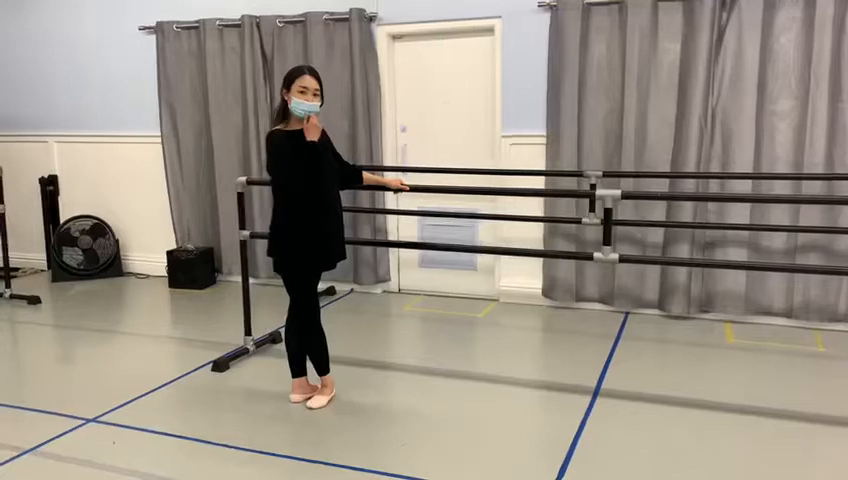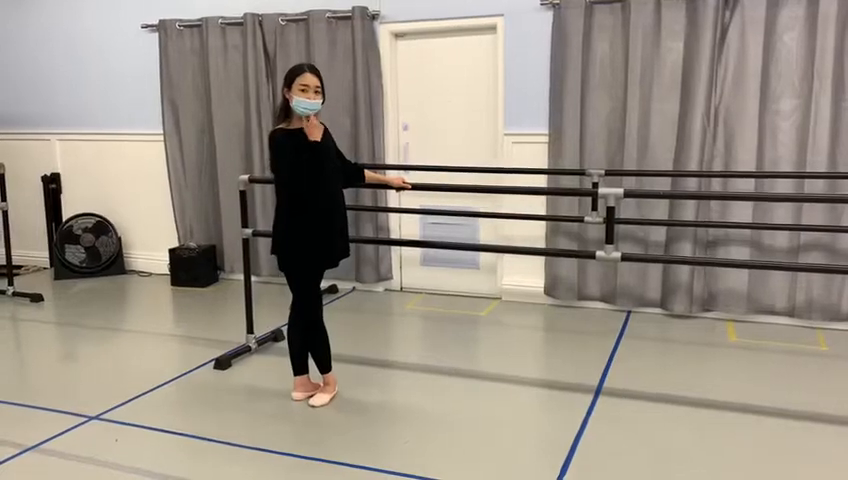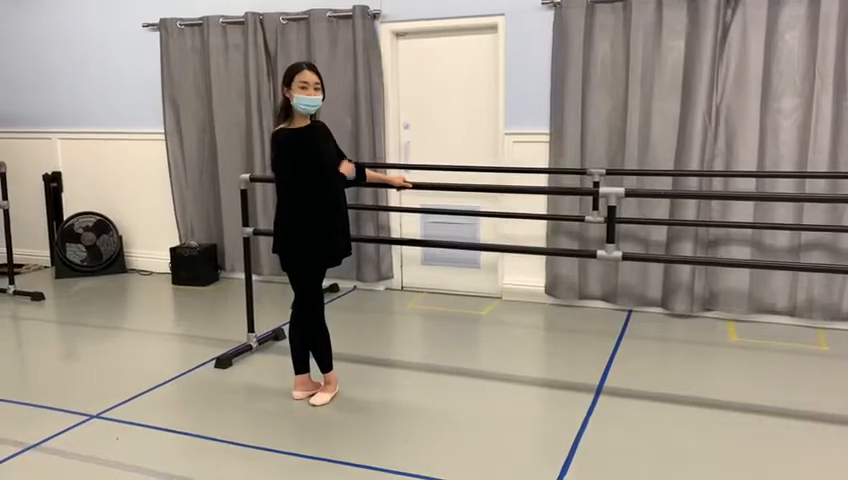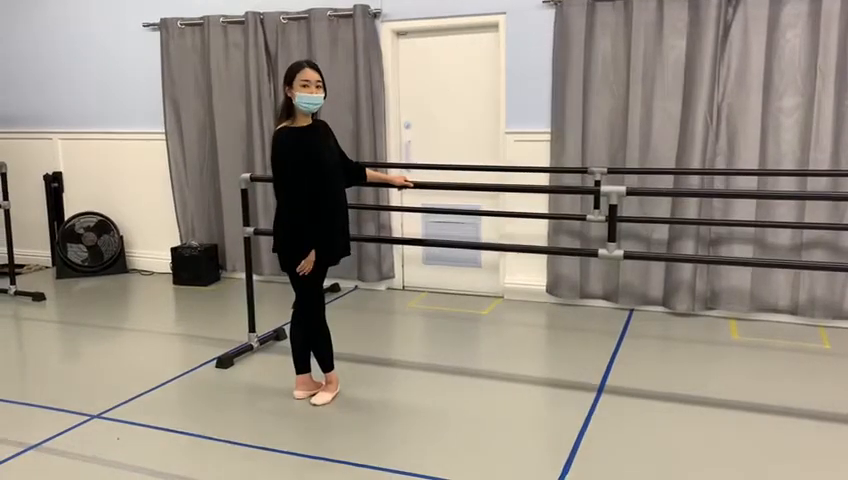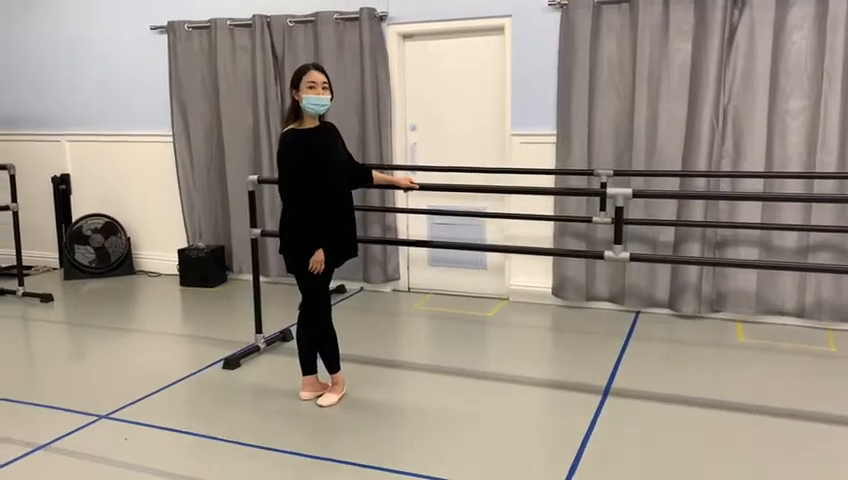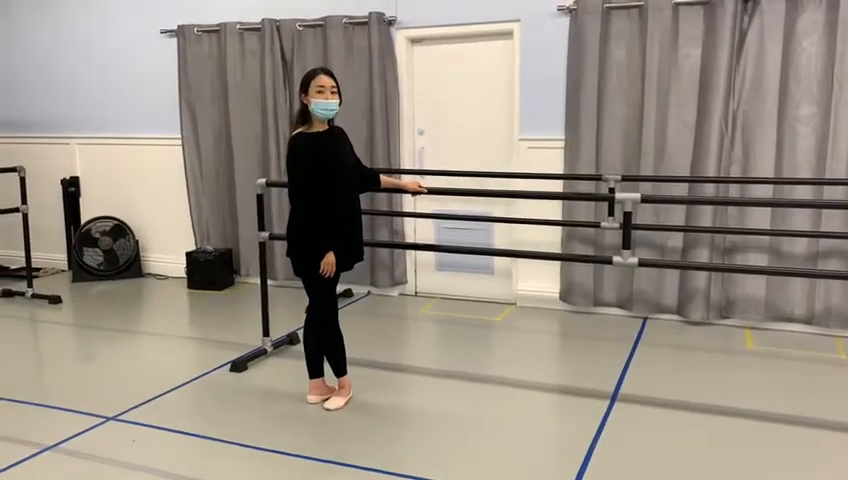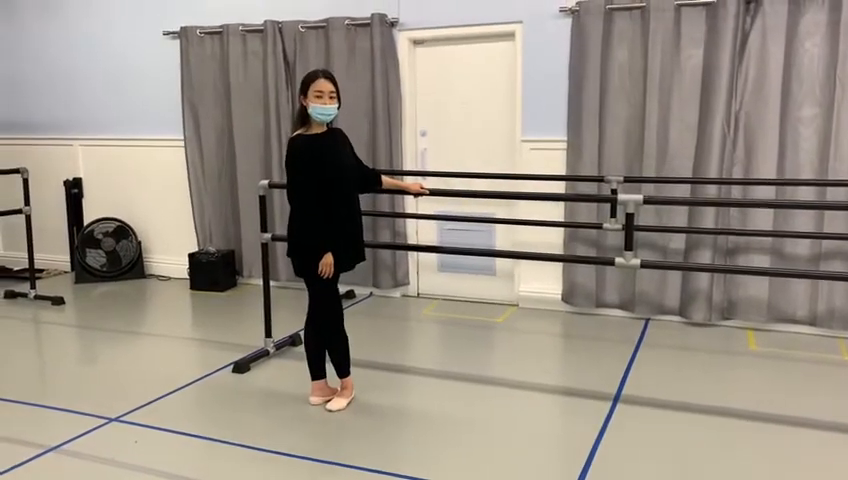
dt=0.4s
person 1, frame 1
left shoulder: (317, 133)
right shoulder: (278, 139)
left elbow: (344, 172)
right elbow: (301, 186)
left wrist: (385, 181)
right wrist: (312, 142)
left hip: (316, 233)
right hip: (293, 237)
left knee: (301, 308)
right knee: (306, 308)
left ankle: (300, 383)
right ankle: (325, 381)
person 1, frame 2
left shoulder: (319, 131)
right shoulder: (281, 138)
left elbow: (345, 170)
right elbow: (305, 184)
left wrist: (387, 180)
right wrist: (314, 142)
left hip: (318, 230)
right hip: (297, 235)
left knee: (303, 305)
right knee: (308, 306)
left ankle: (301, 381)
right ankle: (327, 379)
person 1, frame 3
left shoulder: (319, 130)
right shoulder: (283, 139)
left elbow: (347, 167)
right elbow: (301, 188)
left wrist: (387, 179)
right wrist: (340, 174)
left hip: (319, 231)
right hip: (299, 234)
left knee: (305, 304)
right knee: (310, 305)
left ankle: (302, 380)
right ankle: (328, 378)
person 1, frame 4
left shoulder: (321, 129)
right shoulder: (285, 138)
left elbow: (346, 169)
right elbow: (288, 197)
left wrist: (388, 179)
right wrist: (305, 246)
left hip: (321, 232)
right hip: (299, 237)
left knee: (306, 304)
right knee: (311, 305)
left ankle: (303, 380)
right ankle: (329, 377)
person 1, frame 5
left shoulder: (329, 131)
right shoulder: (291, 140)
left elbow: (353, 172)
right elbow: (294, 198)
left wrist: (395, 180)
right wrist: (313, 245)
left hip: (328, 233)
right hip: (305, 238)
left knee: (312, 306)
right knee: (318, 306)
left ankle: (310, 381)
right ankle: (336, 378)
person 1, frame 6
left shoulder: (337, 135)
right shoulder: (301, 143)
left elbow: (360, 176)
right elbow: (304, 202)
left wrist: (402, 184)
right wrist: (324, 248)
left hip: (335, 237)
right hip: (313, 242)
left knee: (319, 309)
right knee: (325, 309)
left ankle: (316, 384)
right ankle: (343, 382)
person 1, frame 7
left shoulder: (337, 137)
right shoulder: (299, 145)
left elbow: (362, 176)
right elbow: (302, 203)
left wrist: (404, 186)
right wrist: (322, 249)
left hip: (335, 238)
right hip: (312, 243)
left knee: (319, 310)
right knee: (330, 310)
left ankle: (319, 386)
right ankle: (345, 383)
